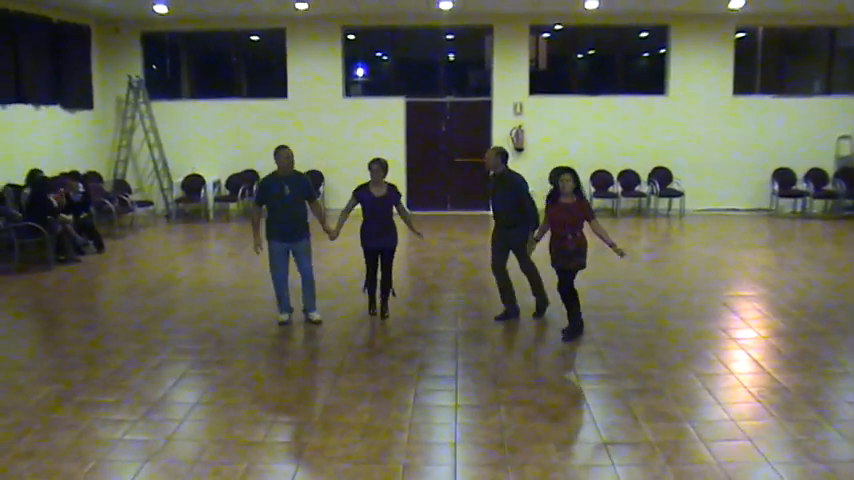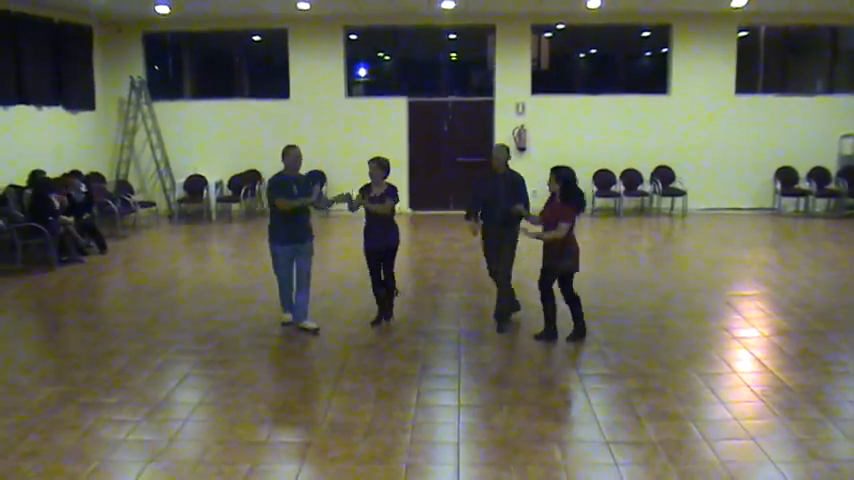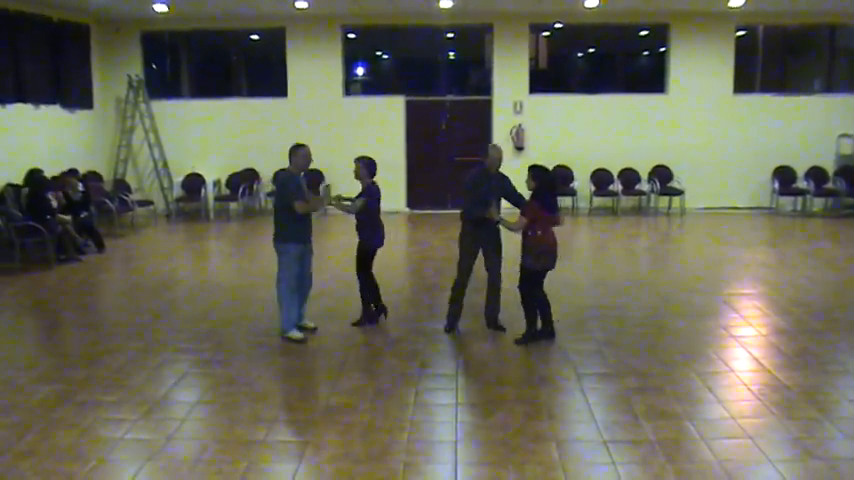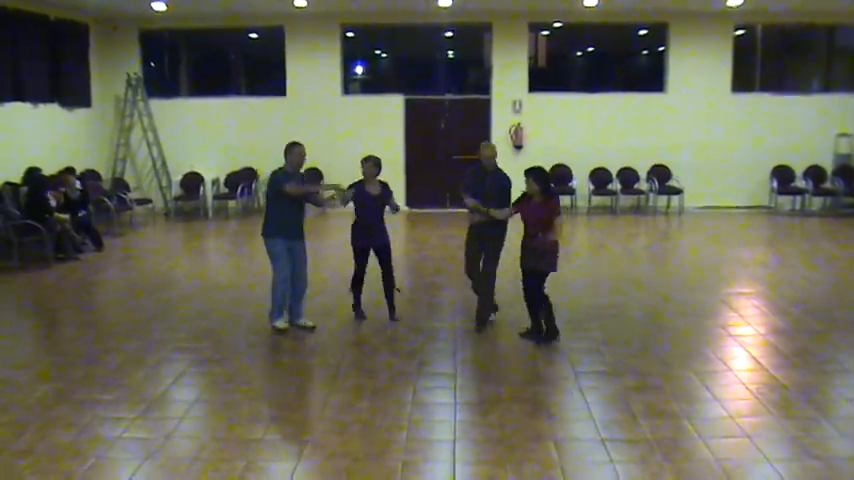
dt=0.5s
person 1, frame 1
left shoulder: (301, 179)
right shoulder: (267, 183)
left elbow: (314, 204)
right elbow: (257, 210)
left wrist: (324, 225)
right wrist: (256, 237)
left hip: (301, 235)
right hip: (277, 238)
left knee: (307, 273)
right knee: (279, 276)
left ankle: (311, 310)
right ankle: (285, 311)
person 1, frame 2
left shoulder: (304, 181)
right shoulder: (275, 182)
left elbow: (316, 203)
right elbow: (283, 205)
right wrist: (308, 200)
left hip: (303, 237)
right hip: (281, 239)
left knee: (304, 278)
right knee: (284, 278)
left ankle: (301, 318)
right ankle: (287, 311)
person 1, frame 3
left shoulder: (298, 179)
right shoulder: (287, 180)
left elbow: (309, 202)
right elbow: (300, 208)
left wrist: (324, 199)
right wrist: (322, 204)
left hip: (302, 239)
right hip: (288, 241)
left knee: (305, 281)
right knee: (288, 283)
left ankle: (298, 318)
right ankle: (288, 328)
person 1, frame 4
left shoulder: (300, 178)
right shoulder: (278, 176)
left elbow: (313, 199)
right elbow: (294, 190)
left wrist: (327, 200)
right wrist: (323, 188)
left hip: (296, 236)
right hip: (276, 236)
left knee: (300, 278)
right knee: (283, 276)
left ankle: (296, 317)
right ankle: (276, 317)
person 2, frame 1
left shoulder: (516, 180)
right shoulder: (494, 179)
left elbow: (530, 208)
left wrist: (532, 234)
left hip: (517, 231)
right hip: (499, 230)
left knee: (526, 267)
right knee: (497, 268)
left ankle: (541, 302)
right ankle: (511, 308)
person 2, frame 2
left shoulder: (516, 179)
right shoulder: (486, 180)
left elbow: (524, 206)
right elbow: (476, 202)
left wrist: (519, 211)
right wrist: (472, 220)
left hip: (508, 230)
right hip: (488, 229)
left knee: (504, 272)
right knee: (493, 271)
left ankle: (502, 317)
right ankle: (512, 303)
person 2, frame 3
left shoulder: (503, 180)
right shoulder: (474, 178)
left elbow: (516, 199)
right elbow: (470, 207)
right wrist: (485, 214)
left hip: (492, 230)
right hip: (471, 229)
left knee: (495, 274)
right knee: (463, 274)
left ankle: (492, 318)
right ankle: (452, 319)
person 2, frame 4
left shoulder: (503, 179)
right shoulder: (473, 175)
left elbow: (504, 209)
right elbow: (466, 195)
left wrist: (483, 216)
right wrist: (471, 205)
left hip: (495, 229)
right hip: (476, 226)
left knee: (488, 273)
right knee: (471, 269)
left ankle: (483, 316)
right ankle: (489, 305)
person 3, frame 1
left shoulder: (582, 204)
right shoulder: (552, 201)
left elbow: (596, 227)
right elbow: (547, 223)
left wrist: (613, 245)
right wrist: (536, 239)
left hip: (575, 250)
right hip: (557, 249)
left knee: (564, 287)
right knee: (566, 287)
left ankle: (576, 324)
right ankle: (575, 322)
person 3, frame 2
left shoulder: (568, 205)
right shoulder: (552, 201)
left elbow: (561, 233)
right elbow: (540, 220)
left wrist: (536, 235)
right wrist: (524, 213)
left hip: (565, 252)
right hip: (551, 251)
left knee: (566, 291)
right knee: (544, 287)
left ankle: (580, 328)
right ankle: (550, 329)
person 3, frame 3
left shoulder: (535, 202)
right shoulder: (548, 199)
left elbow: (518, 227)
right elbow: (558, 221)
left wrist: (498, 217)
left hip: (537, 250)
right hip: (545, 247)
left knee: (526, 287)
right knee: (536, 288)
left ankle: (532, 331)
right ankle: (547, 328)
person 3, frame 4
left shoulder: (551, 202)
right shoulder: (524, 200)
left elbow: (558, 227)
right elbow: (503, 214)
left wrist: (552, 238)
right wrist: (482, 209)
left hip: (545, 250)
right hip: (529, 249)
left knee: (536, 289)
right knee: (528, 288)
left ankle: (551, 330)
right ankle: (536, 327)
person 4, frame 1
left shoulder: (392, 190)
right shoulder: (361, 190)
left elbow: (402, 211)
right elbow: (347, 210)
left wrist: (413, 229)
right wrist: (337, 229)
left hip: (388, 236)
right hip: (369, 236)
left knee: (386, 271)
right knee: (371, 270)
left ankle: (384, 304)
right ankle: (372, 302)
person 4, frame 2
left shoulder: (391, 190)
right shoulder: (366, 189)
left elbow: (385, 210)
right elbow: (353, 208)
left wrist: (368, 204)
right wrist: (350, 200)
left hip: (389, 237)
right hip: (371, 237)
left knee: (388, 273)
right knee: (374, 274)
left ankle: (389, 306)
right ankle: (382, 310)
person 4, frame 3
left shoulder: (370, 189)
right shoulder: (367, 187)
left elbow: (353, 208)
left wrist: (332, 202)
right wrist: (344, 199)
left hip: (371, 236)
right hip: (368, 235)
left knee: (363, 273)
right knee: (365, 272)
left ankle: (367, 314)
right ankle: (379, 307)
person 4, frame 4
left shoulder: (384, 187)
right shoulder: (357, 187)
left elbow: (393, 206)
right elbow: (345, 201)
left wrist: (395, 207)
right wrist: (341, 194)
left hip: (379, 234)
right hip: (360, 234)
left knee: (387, 269)
right knee: (360, 270)
left ankle: (391, 308)
right ankle: (357, 305)
